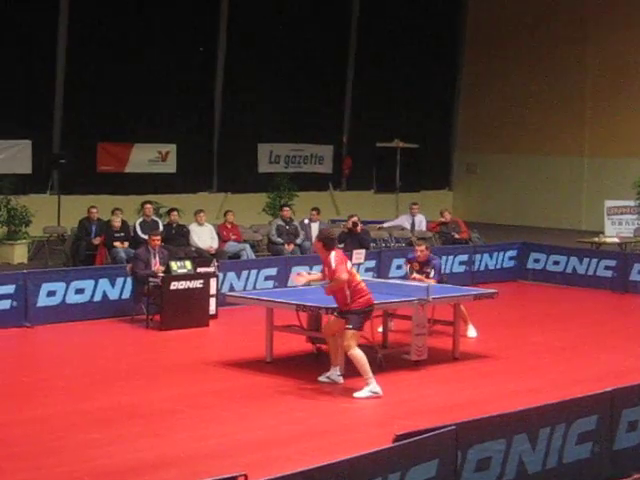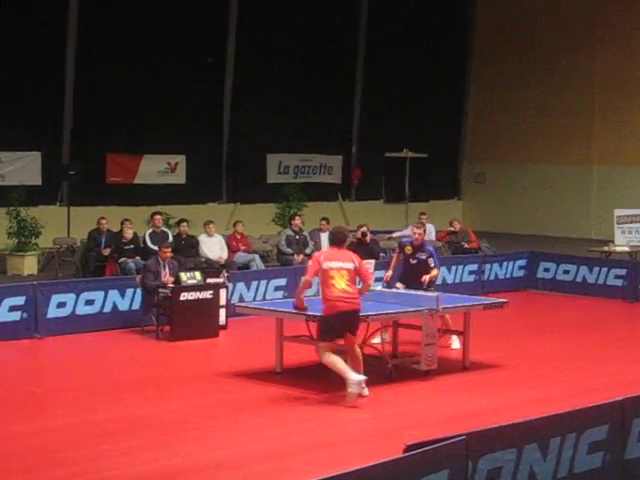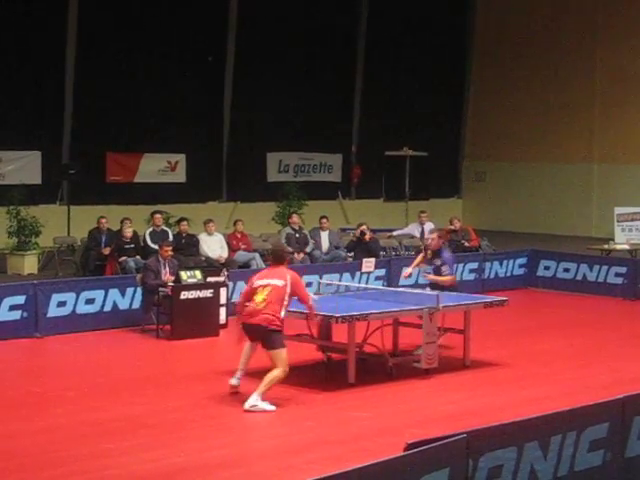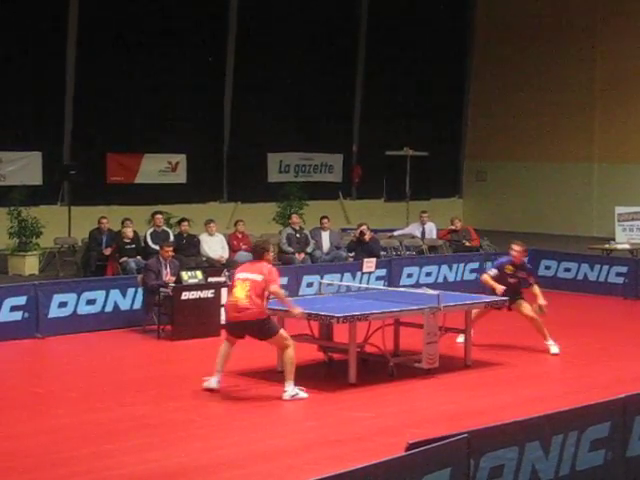
dt=0.7s
person 1, frame 1
left shoulder: (334, 257)
right shoulder: (328, 257)
left elbow: (343, 278)
right elbow: (326, 276)
left wrist: (330, 288)
right wrist: (309, 277)
left hip: (360, 304)
right hip: (351, 304)
left knee: (349, 345)
right knee: (329, 330)
left ankle: (372, 386)
right ankle: (335, 372)
person 1, frame 2
left shoulder: (319, 256)
right shoulder: (354, 258)
left elbow: (307, 280)
right elbow: (368, 283)
left wrist: (299, 297)
left hip: (333, 310)
right hip: (352, 308)
left knee: (324, 354)
right knee: (351, 345)
left ankle: (352, 377)
right ankle: (360, 385)
person 1, frame 3
left shoulder: (257, 276)
right shoulder: (291, 276)
left elbow: (240, 303)
right elbow: (308, 303)
left wrist: (241, 323)
right wrist: (313, 316)
left hip: (249, 322)
right hip: (269, 325)
left knee: (252, 342)
right knee: (282, 369)
left ankle: (237, 378)
right ankle: (255, 399)
person 1, frame 4
left shoulder: (241, 269)
right shoulder: (269, 269)
right elbow: (275, 290)
right wrist: (292, 307)
left hip: (233, 317)
right hip: (255, 318)
left knee: (229, 341)
right knee: (287, 346)
left ankle: (215, 379)
right ankle: (289, 388)
